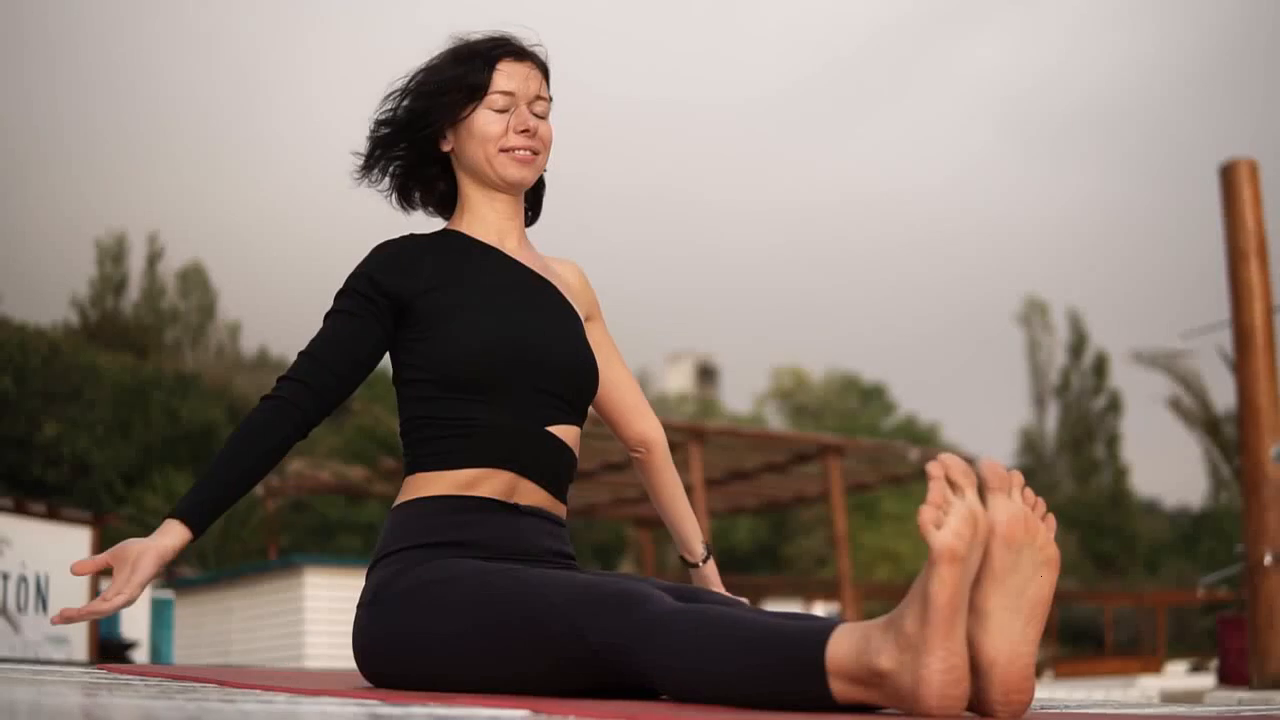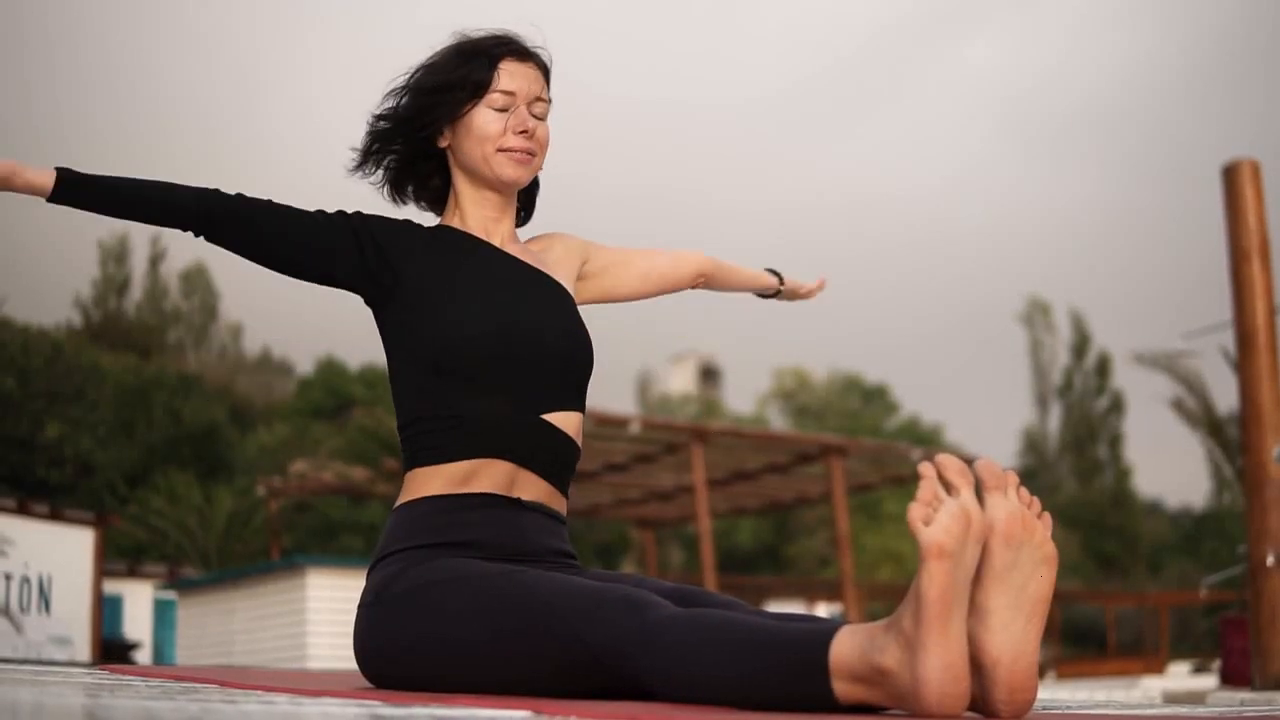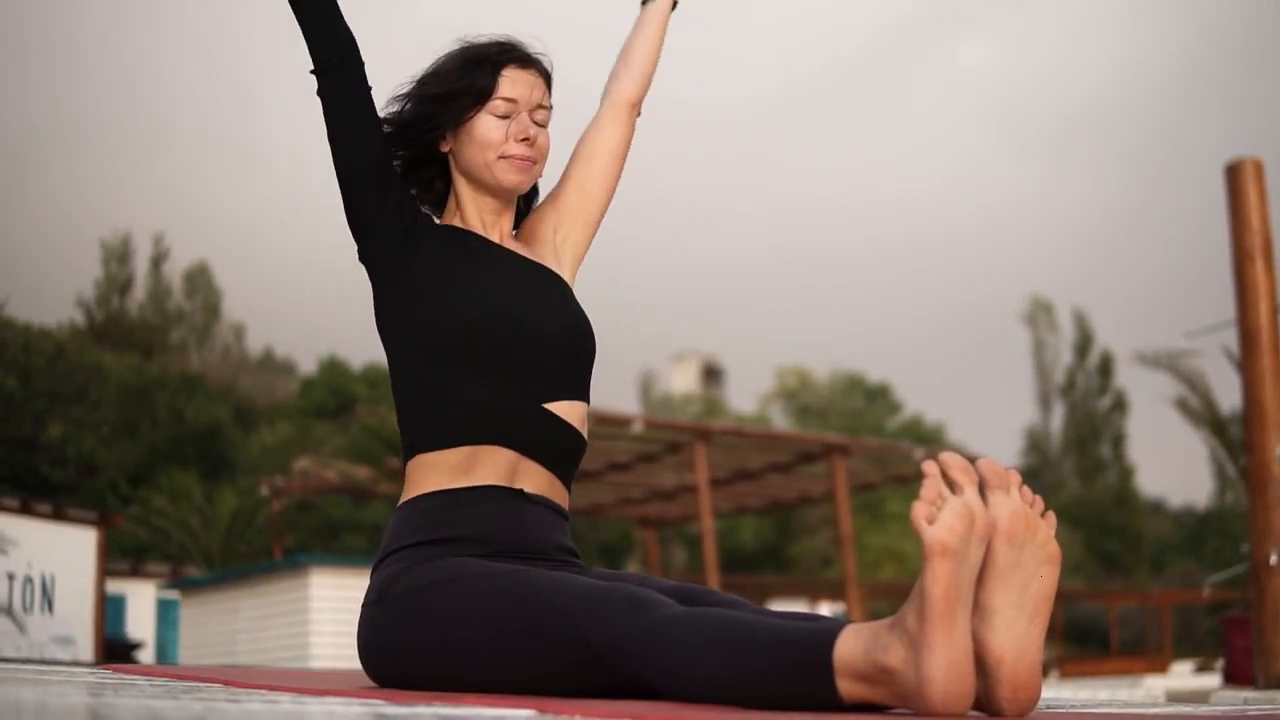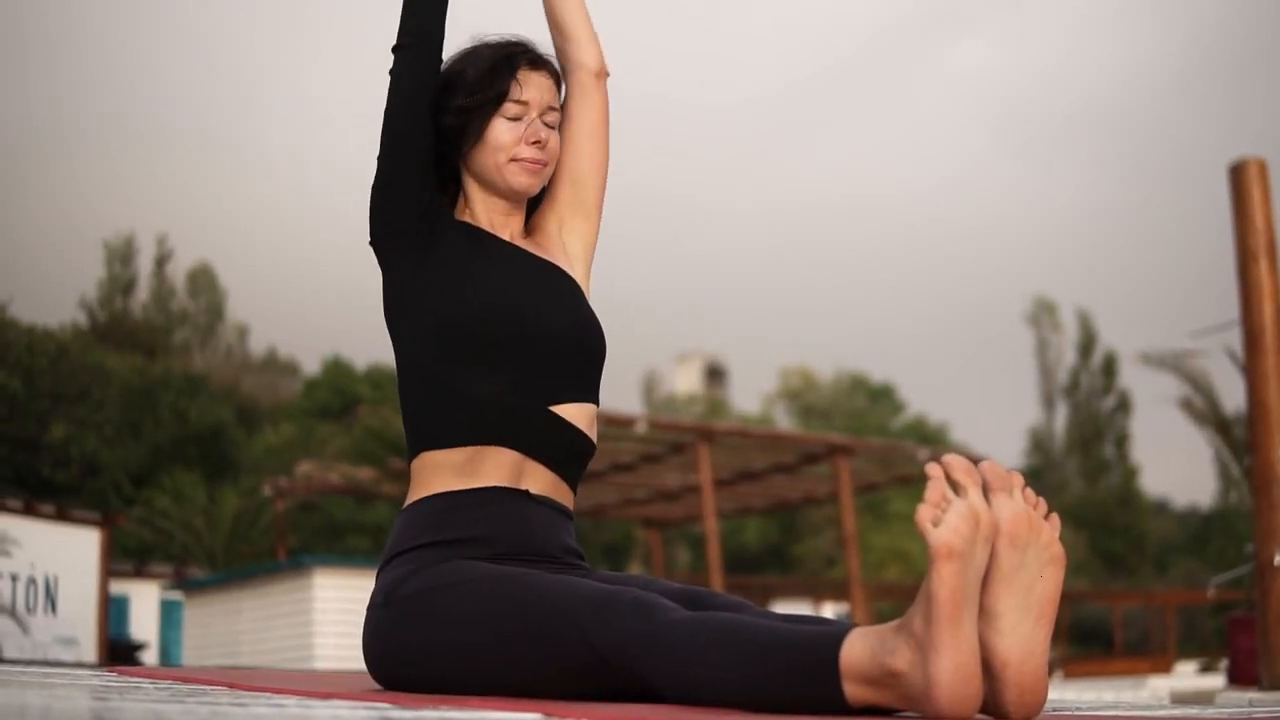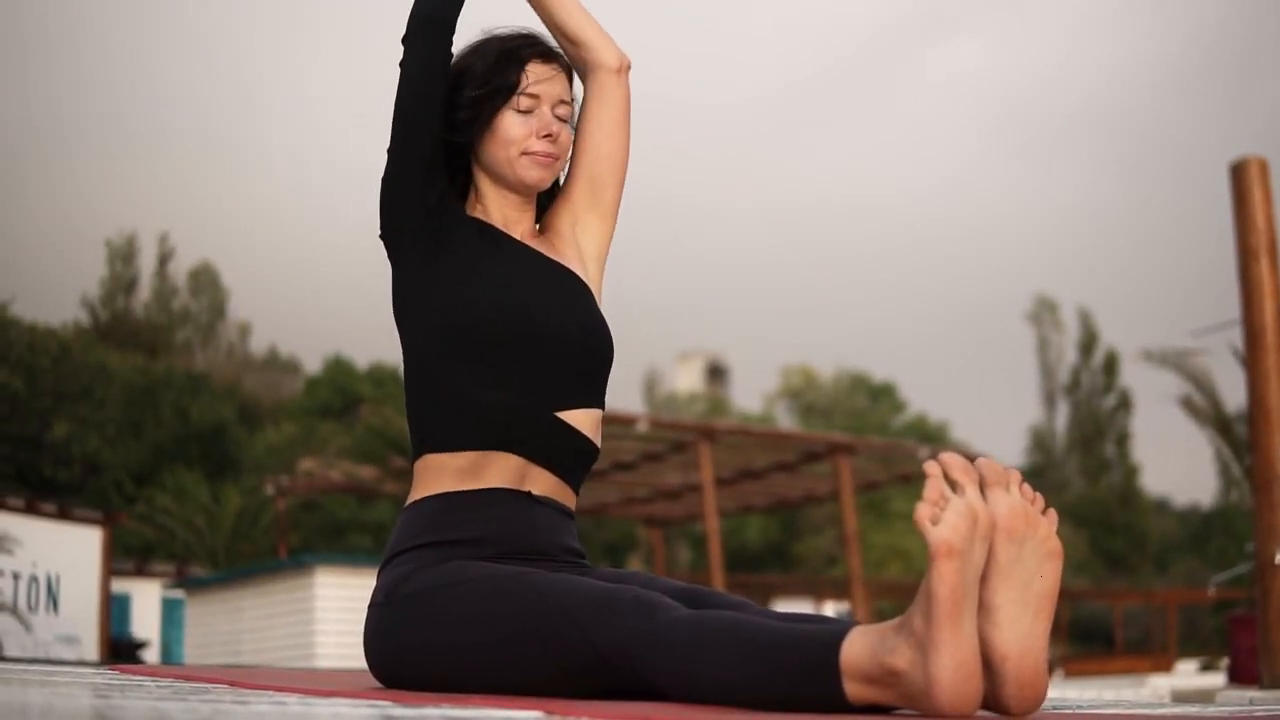
dt=1s
person 1, frame 1
left shoulder: (565, 283)
right shoulder: (407, 269)
left elbow: (641, 431)
right elbow: (294, 403)
left wrist: (700, 558)
right wrist: (171, 534)
left hip: (546, 567)
right hip: (432, 577)
left knee: (703, 617)
right knee: (636, 625)
person 1, frame 2
left shoulder: (557, 262)
right shoulder: (394, 254)
left elbow: (690, 263)
right elbow: (224, 217)
left wrist: (769, 277)
left hip: (544, 565)
right hip: (433, 578)
left knee: (710, 616)
right knee: (641, 629)
person 1, frame 3
left shoulder: (547, 253)
right shoulder: (404, 246)
left elbow: (623, 103)
right elbow: (338, 74)
left hip: (542, 565)
right hip: (431, 578)
left knee: (719, 621)
right knee: (634, 630)
person 1, frame 4
left shoulder: (561, 245)
right shoulder: (417, 241)
left elbow: (589, 68)
left hip: (548, 568)
right hip: (439, 583)
left knee: (713, 616)
right knee: (643, 630)
left ankle: (983, 656)
person 1, frame 5
left shoulder: (574, 245)
right shoulder: (428, 236)
left elbow: (608, 63)
left hip: (550, 565)
right hip: (440, 581)
left knee: (720, 618)
right knee: (641, 627)
left ankle: (982, 653)
right ankle: (900, 661)
